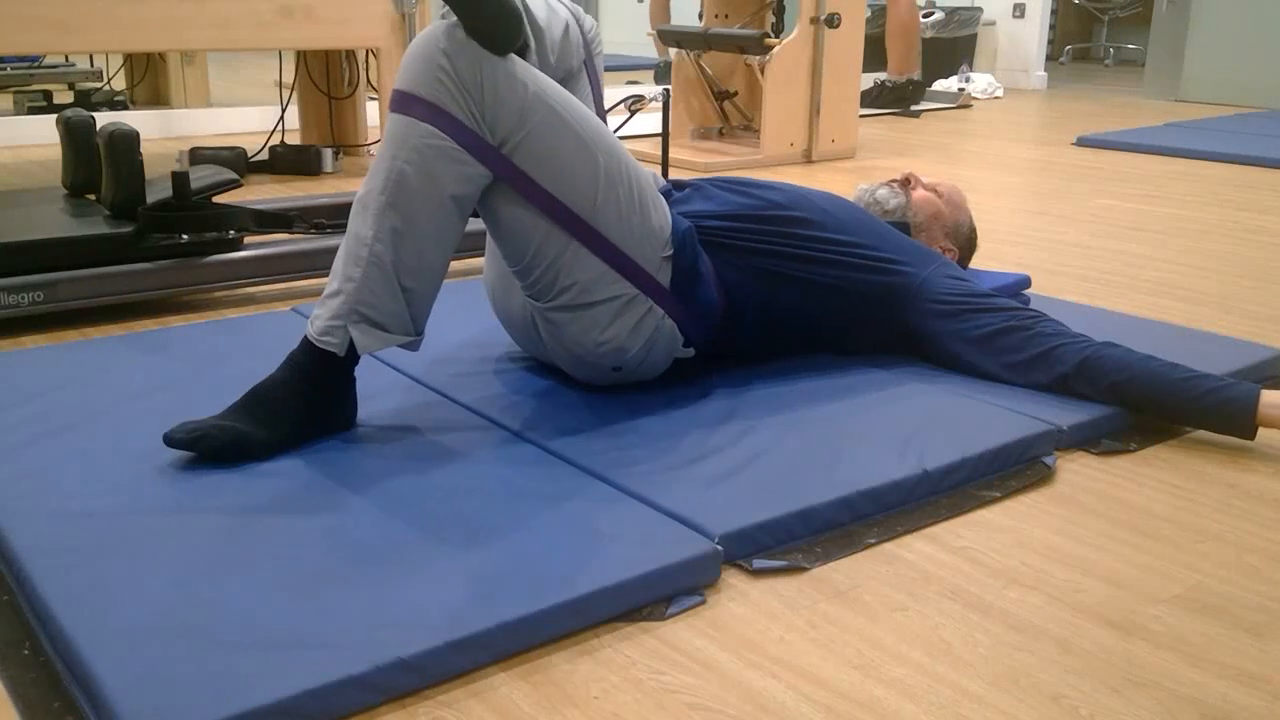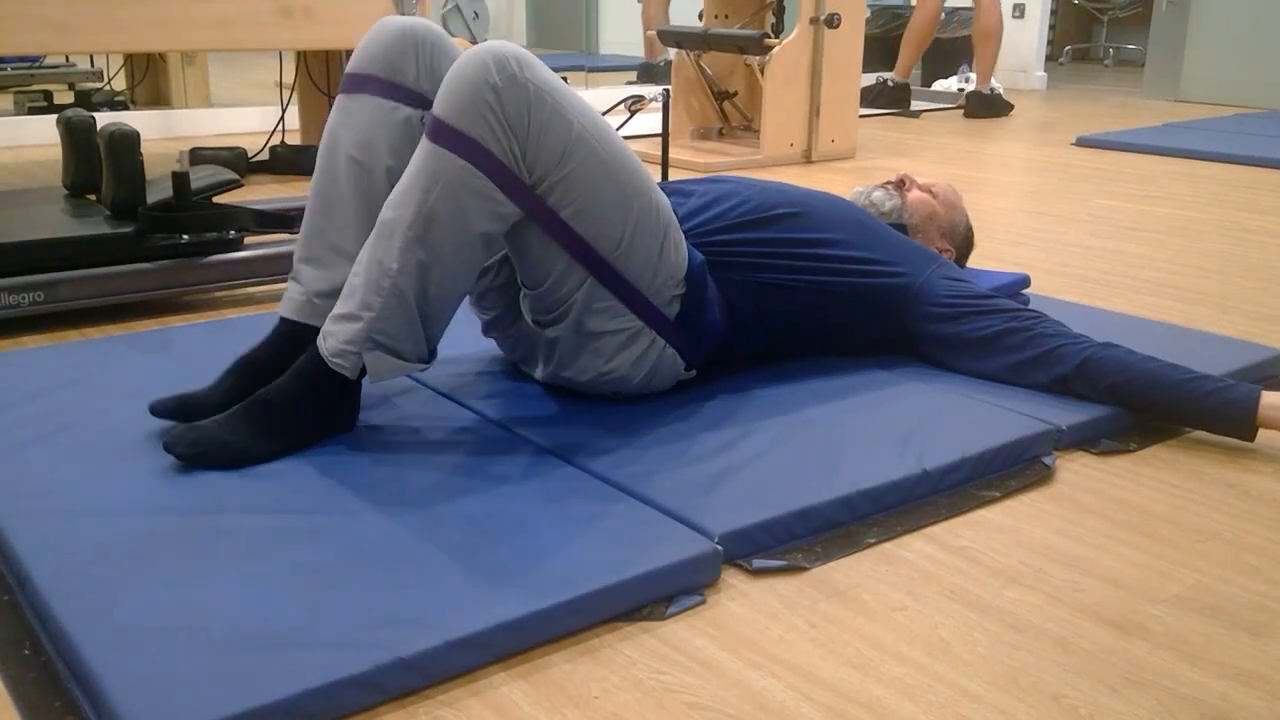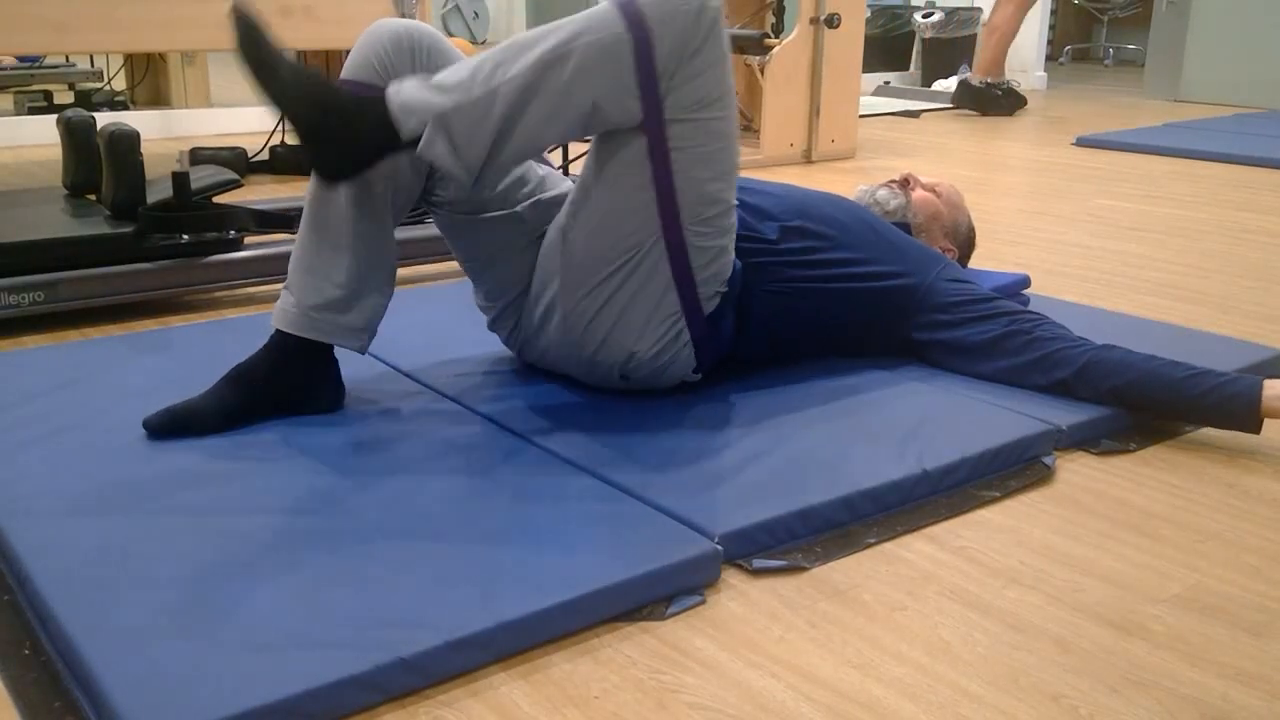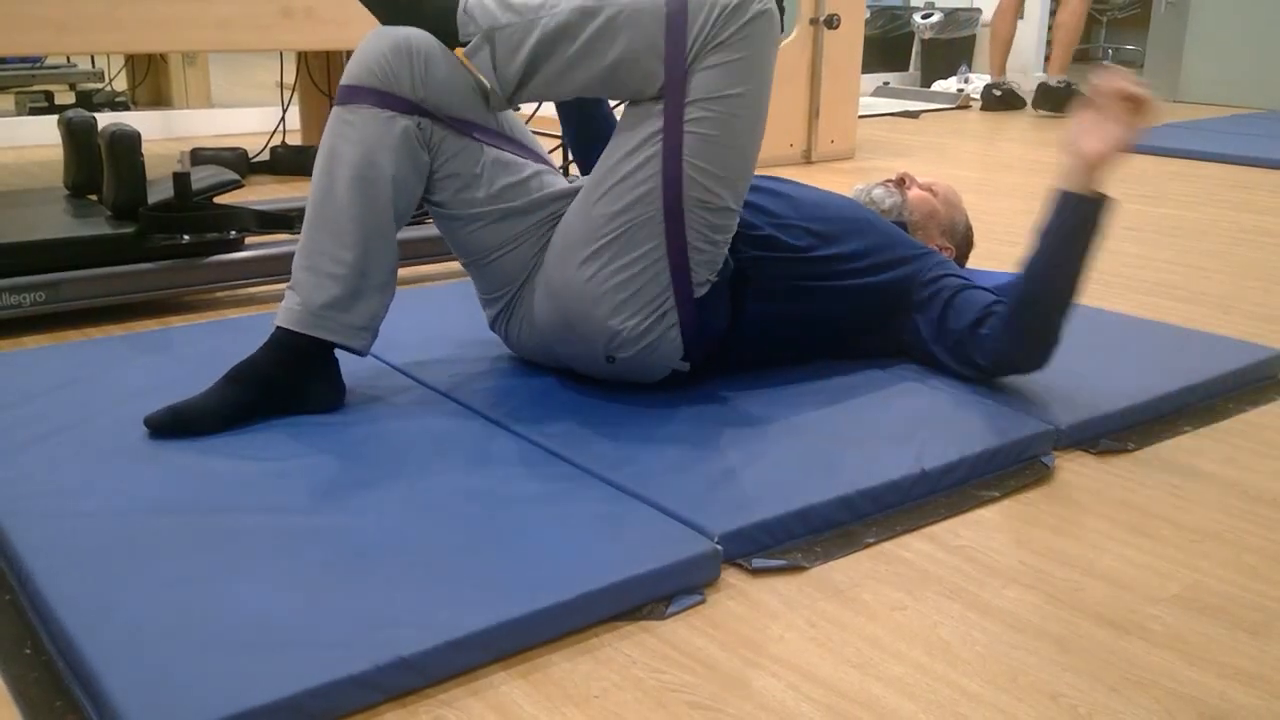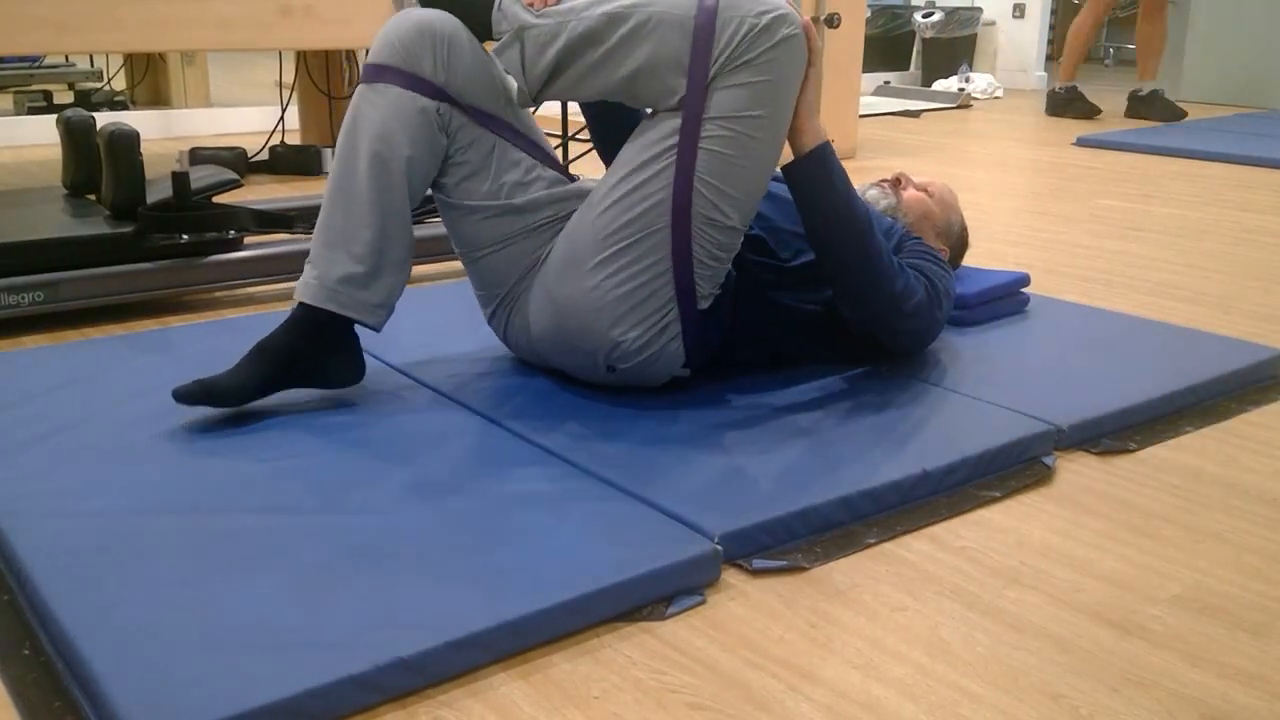
dt=1s
person 1, frame 1
left shoulder: (916, 282)
right shoulder: (829, 226)
left elbow: (1067, 356)
right elbow: (707, 208)
left hip: (635, 293)
right hip: (544, 289)
left ankle: (325, 371)
person 1, frame 2
left shoulder: (914, 281)
right shoulder: (824, 223)
left elbow: (1069, 357)
right elbow: (615, 191)
left hip: (641, 318)
right hip: (544, 287)
left knee: (498, 77)
right knee: (404, 45)
left ankle: (335, 380)
right ankle: (302, 330)
person 1, frame 3
left shoulder: (918, 282)
right shoulder: (821, 220)
left elbow: (1071, 357)
left hip: (647, 312)
right hip: (553, 278)
left ankle: (372, 130)
right ankle: (302, 353)
person 1, frame 4
left shoulder: (911, 276)
right shoulder: (813, 214)
left elbow: (1006, 346)
right elbow: (612, 173)
left wrist: (1081, 181)
left hip: (629, 308)
right hip: (543, 279)
right ankle: (303, 353)
person 1, frame 5
left shoulder: (917, 278)
right shoulder: (802, 212)
left elbow: (880, 307)
right elbow: (645, 171)
left wrist: (806, 134)
left hip: (631, 311)
right hip: (539, 281)
right ankle: (323, 328)
